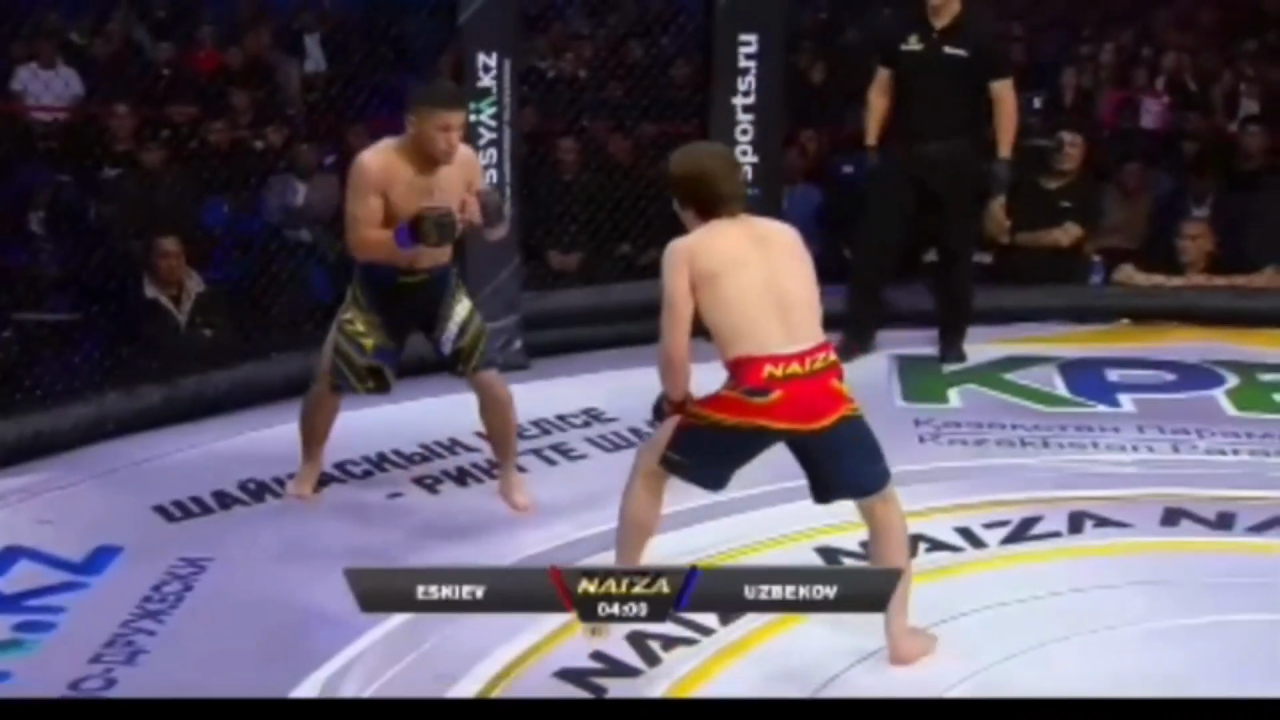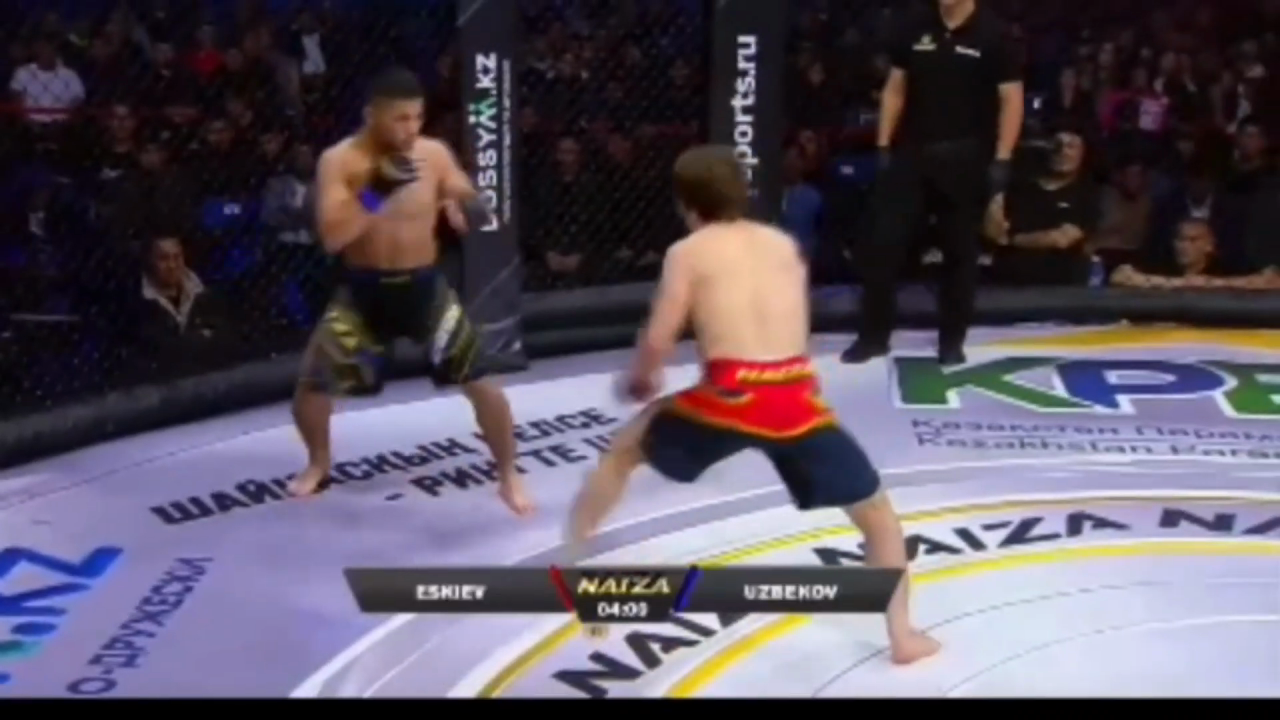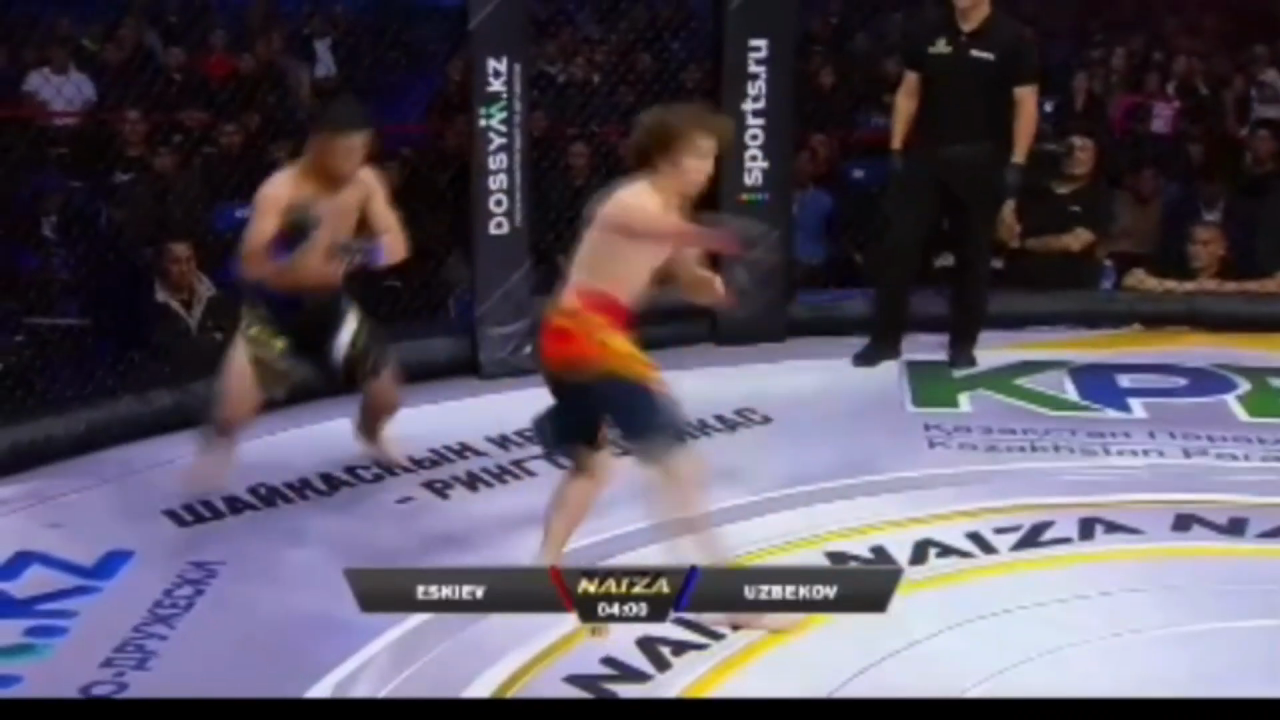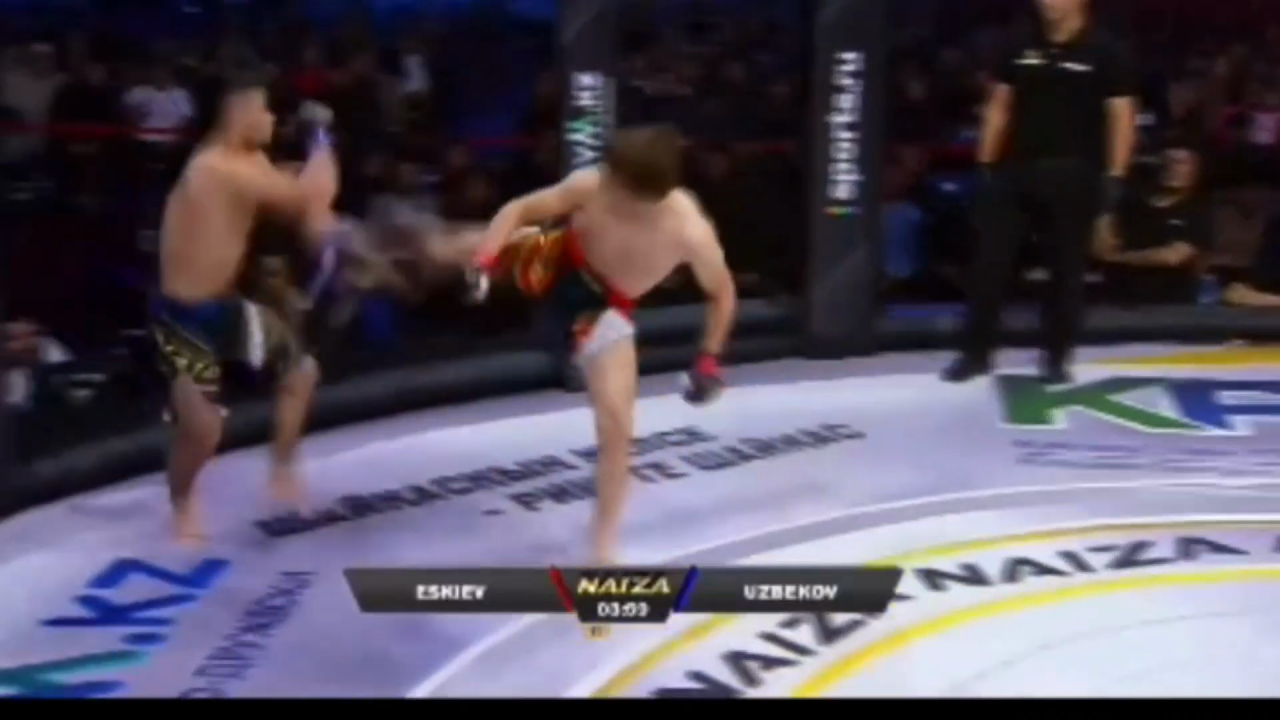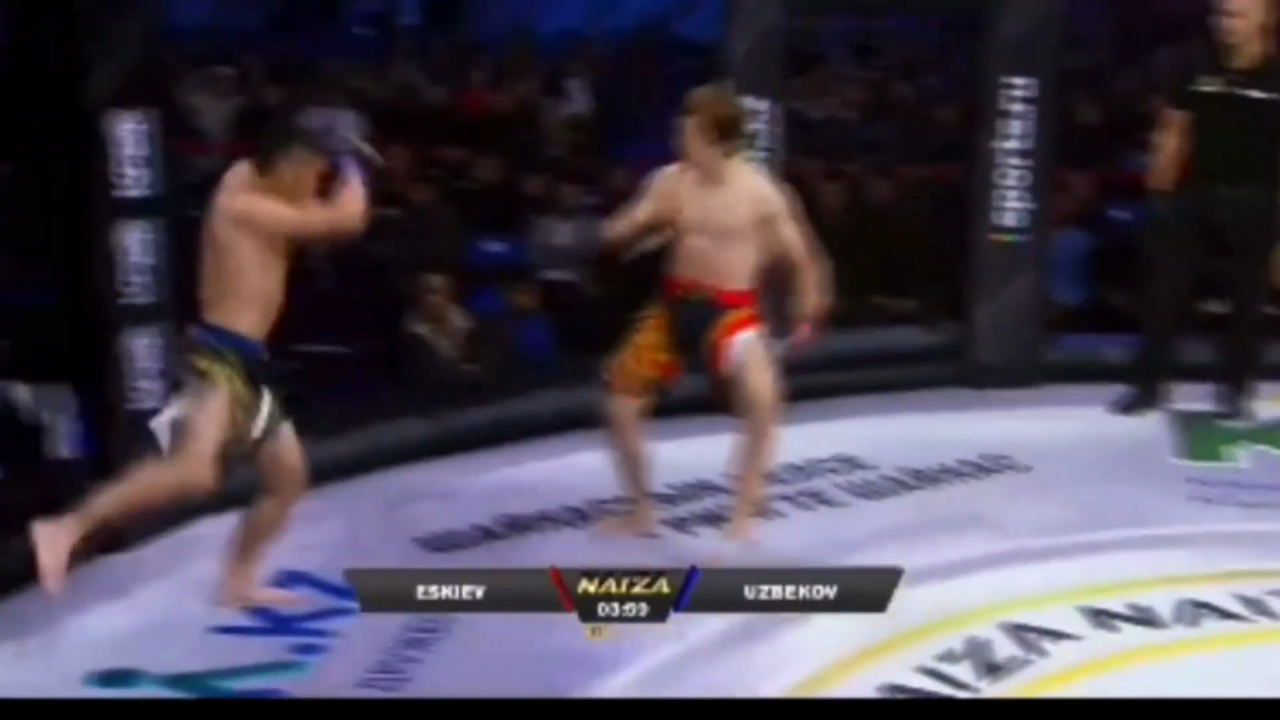
dt=0.3s
person 1, frame 1
left shoulder: (684, 251)
right shoulder: (786, 234)
left elbow: (675, 350)
left wrist: (675, 401)
left hip: (755, 392)
right hip: (822, 385)
left knee: (649, 467)
right knee: (881, 502)
right ankle: (900, 633)
person 1, frame 2
left shoulder: (688, 253)
right shoulder: (783, 245)
left elbow: (656, 339)
left wrist: (641, 379)
left hip: (727, 397)
right hip: (795, 397)
left knee: (621, 452)
right knee: (874, 509)
right ankle: (903, 633)
person 1, frame 3
left shoulder: (663, 207)
right shoulder: (638, 202)
left elbow: (678, 273)
right elbow: (650, 225)
left wrist: (699, 279)
right wrist: (703, 238)
left hip: (579, 331)
right hip: (588, 330)
left knee: (591, 467)
right knee: (668, 451)
left ankle: (545, 568)
person 1, frame 4
left shoulder: (693, 236)
right shoulder: (590, 186)
left elbow: (723, 294)
right elbow: (517, 211)
left wrist: (710, 357)
right wrist: (480, 259)
left hip: (607, 306)
right hip: (563, 264)
left knee: (617, 421)
left ankle: (604, 545)
person 1, frame 5
left shoulder: (761, 195)
right shoulder: (669, 180)
left elbow: (803, 259)
right elbow: (618, 232)
left wrist: (809, 316)
right wrist: (629, 233)
left hip: (730, 311)
right hip: (674, 305)
left knee: (762, 395)
right knee: (620, 406)
left ankle: (746, 507)
right ankle: (639, 509)
person 2, frame 1
left shoulder: (465, 160)
right shoulder: (373, 165)
left elbow: (492, 226)
right elbow: (358, 243)
left wrist: (491, 217)
right wrist: (410, 235)
left hip: (439, 282)
right hip: (379, 285)
left knee: (489, 379)
right knee: (329, 383)
left ankle: (509, 474)
right ankle: (310, 466)
person 2, frame 2
left shoulder: (433, 154)
right shoulder: (338, 160)
left elbow: (470, 207)
right elbow: (331, 236)
left wrist: (469, 210)
right wrist: (376, 195)
left hip: (423, 287)
right hip: (361, 290)
left knee: (480, 385)
right knee: (310, 389)
left ankle: (509, 476)
right ankle: (318, 464)
person 2, frame 3
left shoulder: (364, 183)
right shoulder: (279, 193)
left elbow: (396, 245)
right elbow: (251, 268)
left wrist: (366, 253)
right wrist: (295, 247)
left hip: (328, 302)
right hip: (274, 308)
left knee: (385, 392)
right knee: (235, 406)
left ankle: (369, 435)
right ankle: (218, 445)
person 2, frame 4
left shoulder: (245, 163)
right shoulder: (218, 170)
left elbow: (301, 204)
right elbow: (311, 197)
right wrist: (321, 142)
left hip: (224, 304)
right hip: (183, 317)
left knee: (300, 373)
right knee: (203, 432)
left ankle: (283, 470)
right ankle: (182, 503)
person 2, frame 5
left shoulder: (244, 180)
right shoulder: (248, 209)
right elbow: (347, 218)
right wrist: (351, 170)
left hip: (242, 359)
right hip: (220, 356)
left knee: (289, 473)
right knee: (196, 471)
left ankle: (239, 580)
right ankle: (68, 528)
person 3, frame 1
left shoulder: (981, 36)
right shoulder: (901, 32)
left elbow: (1003, 97)
right elbow: (881, 89)
left wrist: (1003, 157)
right wrist: (871, 145)
left hip: (957, 157)
right hip: (901, 153)
left knee: (956, 249)
right knee: (874, 240)
left ankle: (952, 338)
right ankle: (859, 332)
person 3, frame 2
left shoulder: (994, 36)
right shoulder: (913, 31)
left elbow: (1011, 100)
right elbow: (894, 90)
left wrist: (1001, 159)
right wrist: (883, 145)
left hip: (966, 158)
right hip: (911, 153)
left knee: (961, 251)
right knee: (885, 243)
left ankle: (952, 339)
right ankle: (873, 335)
person 3, frame 3
left shoulder: (1011, 39)
right shoulder: (928, 34)
left elbow: (1026, 104)
right elbow: (908, 93)
left wrist: (1016, 163)
right wrist: (897, 148)
left hip: (980, 161)
right hip: (926, 156)
left knee: (973, 254)
right knee: (900, 246)
left ankle: (962, 342)
right ankle: (885, 338)
person 3, frame 4
left shoulder: (1106, 52)
right shoulder: (1021, 45)
left elbow: (1122, 117)
right elbow: (999, 106)
left wrist: (1114, 177)
right wrist: (986, 162)
left hip: (1073, 174)
right hip: (1016, 168)
left knee: (1067, 269)
right knee: (991, 261)
left ankle: (1056, 357)
right ankle: (975, 353)
person 3, frame 5
right shoulder: (1198, 69)
right elbow: (1174, 132)
right wrist: (1161, 192)
right hip: (1194, 195)
right knee: (1166, 290)
left ankle: (1236, 388)
right ankle: (1146, 384)
